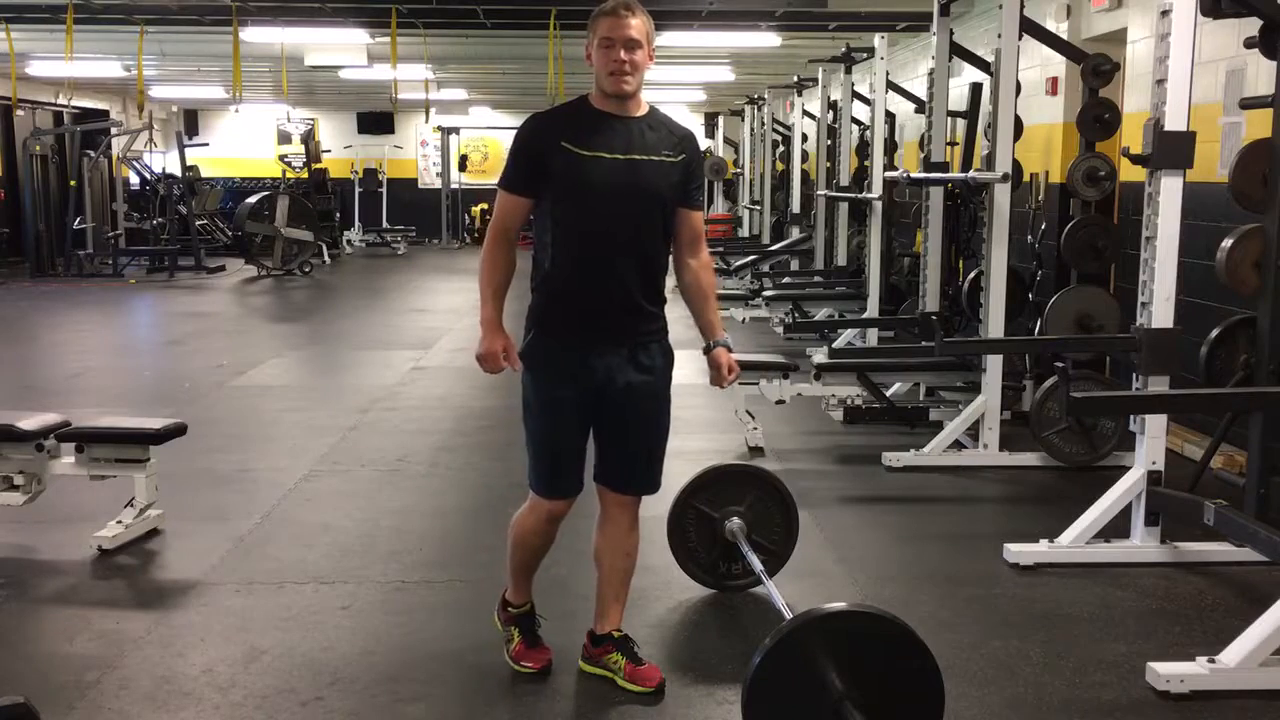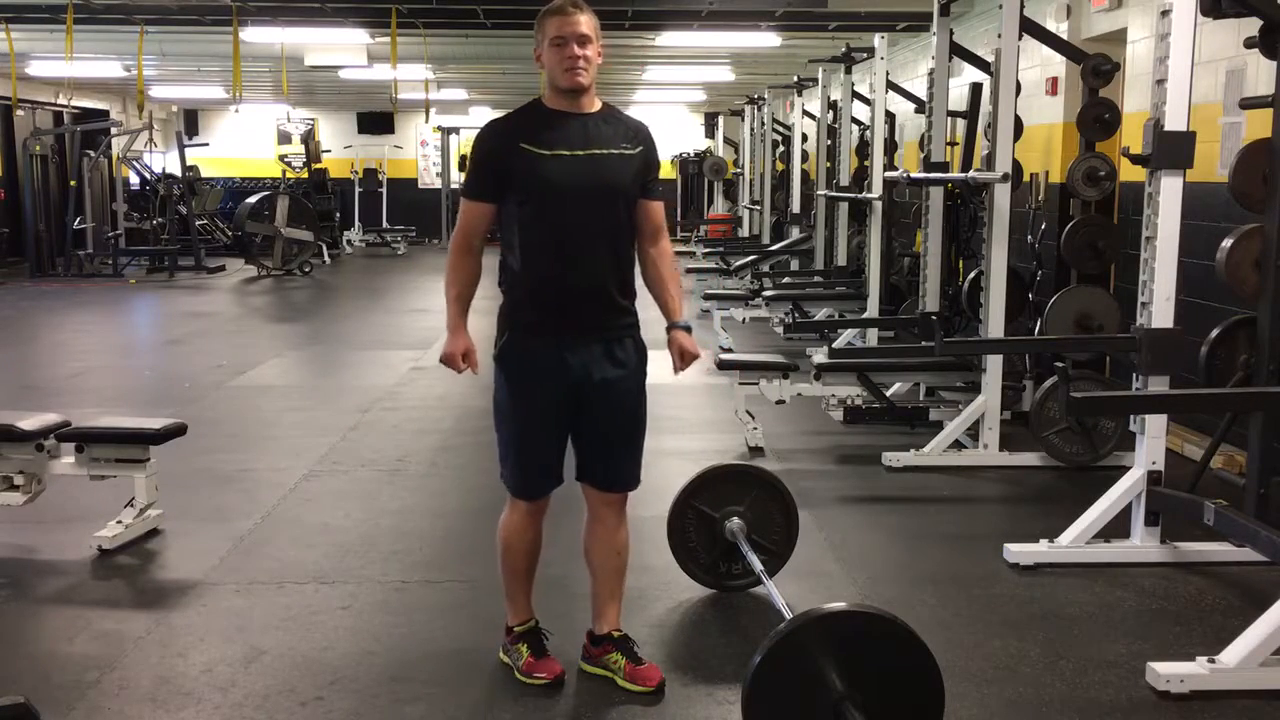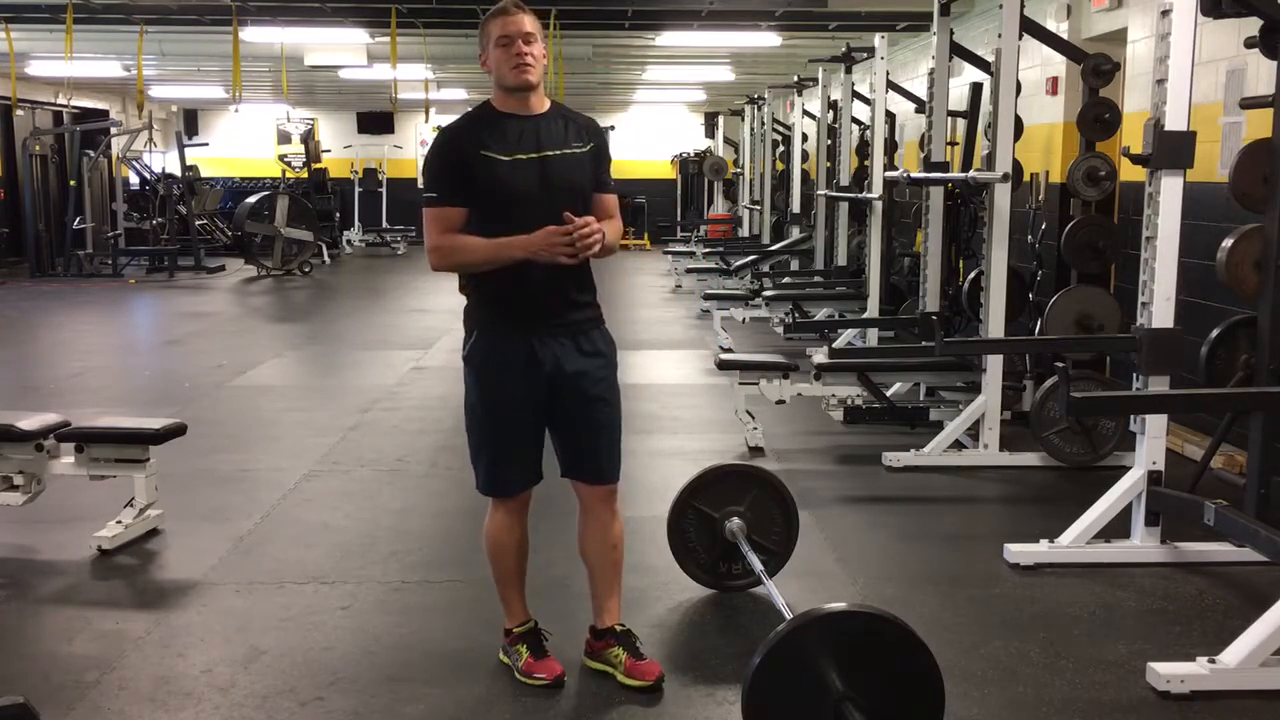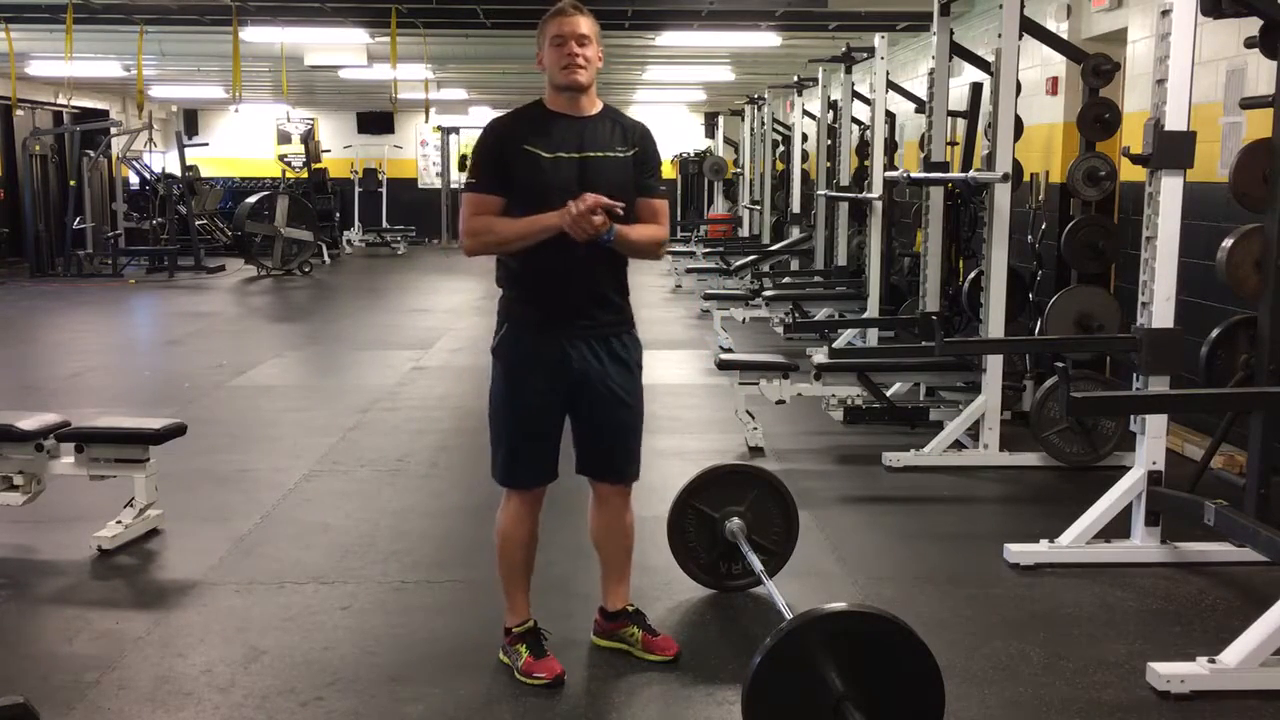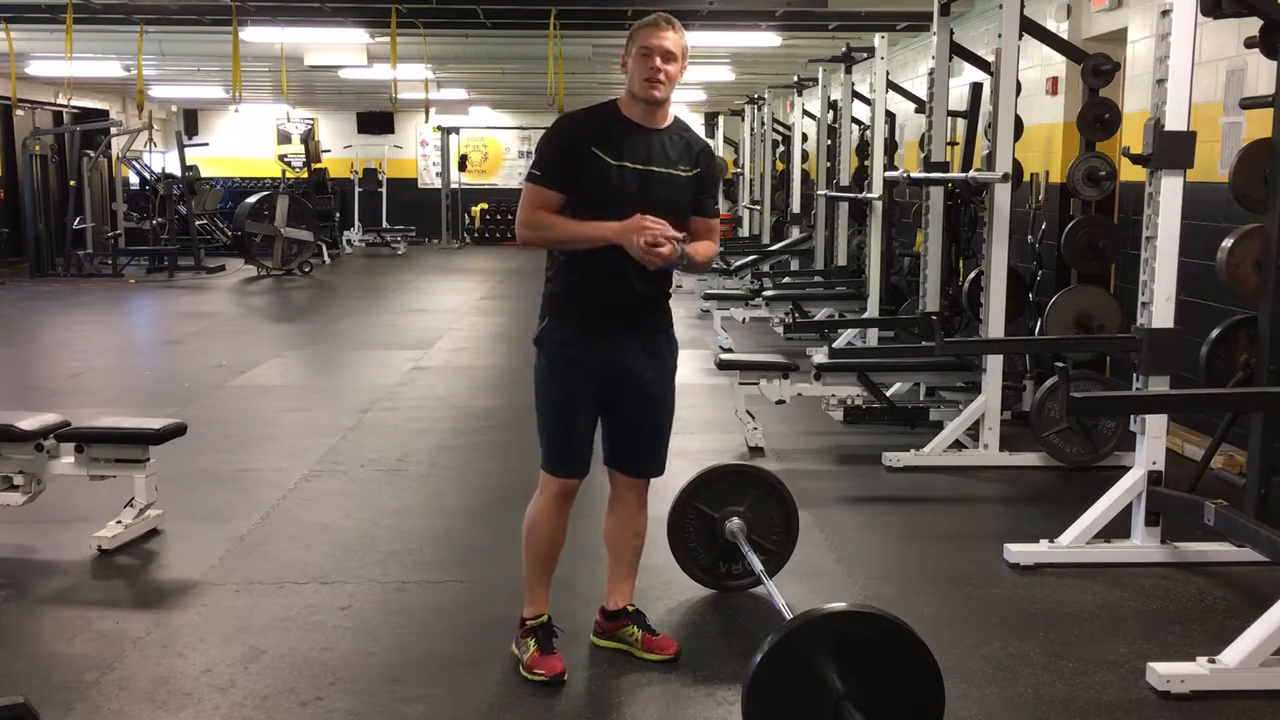
dt=0.7s
person 1, frame 1
left shoulder: (678, 145)
right shoulder: (548, 132)
left elbow: (691, 252)
right elbow: (503, 232)
left wrist: (715, 339)
right wrist: (491, 323)
left hip: (641, 351)
right hip: (558, 347)
left knee: (623, 500)
right knee: (552, 498)
left ankle: (606, 638)
right ankle: (516, 605)
person 1, frame 2
left shoulder: (633, 138)
right shoulder: (505, 137)
left elbow: (653, 238)
right elbow: (467, 240)
left wrist: (675, 318)
right wrist: (457, 324)
left hip: (614, 346)
right hip: (531, 347)
left knee: (611, 497)
right knee: (528, 498)
left ankle: (606, 639)
right ankle: (520, 632)
person 1, frame 3
left shoulder: (584, 133)
right shoulder: (460, 142)
left elbow: (612, 220)
right elbow: (440, 249)
left wrist: (599, 234)
right wrist: (527, 245)
left hip: (582, 335)
right hip: (502, 342)
left knee: (600, 490)
right knee: (511, 497)
left ankle: (607, 634)
right ankle: (519, 633)
person 1, frame 4
left shoulder: (633, 138)
right shoulder: (507, 135)
left elbow: (656, 236)
right elbow: (473, 235)
left wrist: (607, 232)
right wrist: (558, 219)
left hip: (610, 336)
right hip: (531, 336)
left knee: (613, 483)
right knee: (523, 489)
left ankle: (617, 613)
right ankle: (519, 630)
person 1, frame 5
left shoulder: (695, 153)
right shoulder: (575, 132)
left elbow: (708, 243)
right elbow: (528, 225)
left wrist: (677, 254)
right wrist: (617, 231)
left hip: (648, 336)
right hip: (574, 330)
left knee: (633, 480)
right knee: (561, 481)
left ankle: (617, 613)
right ankle: (533, 624)
